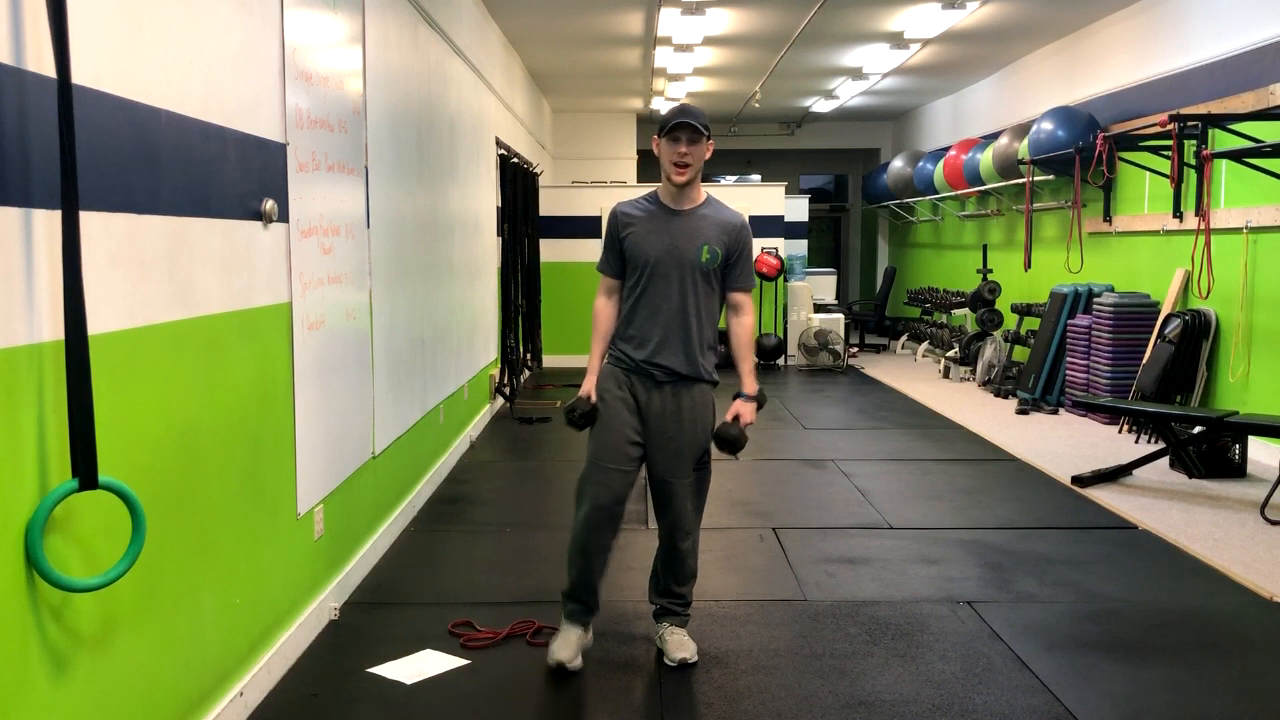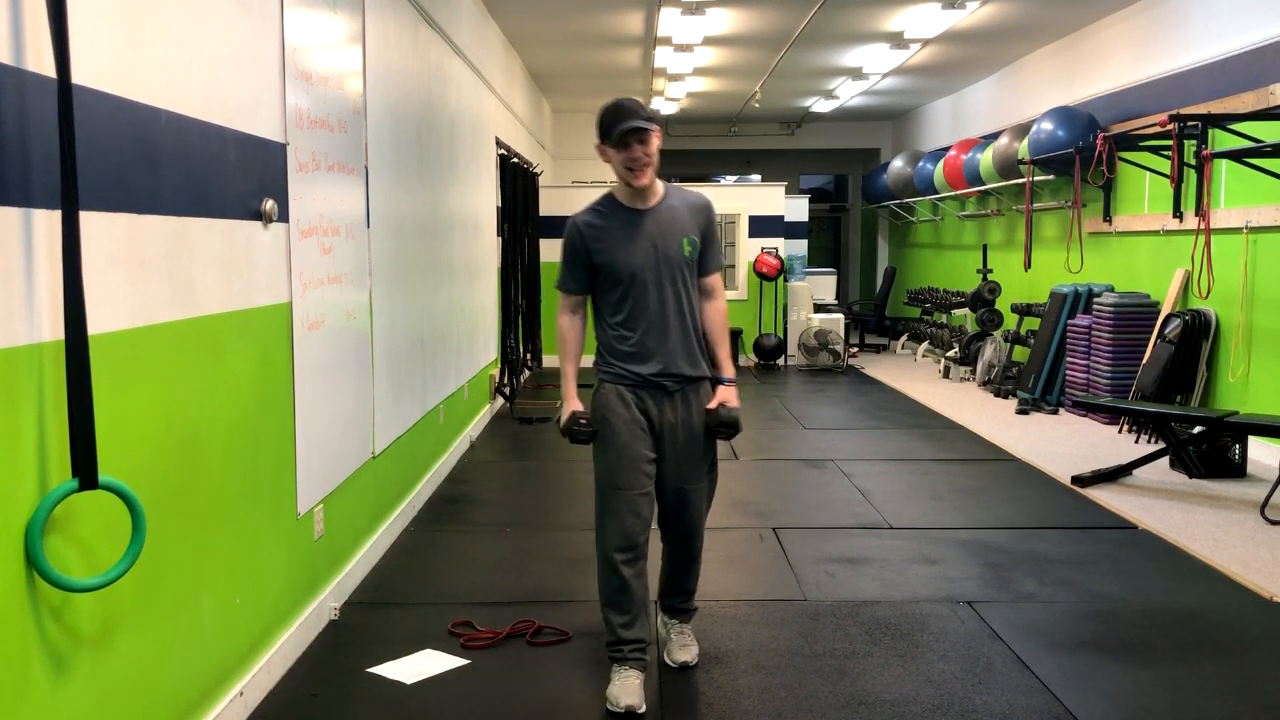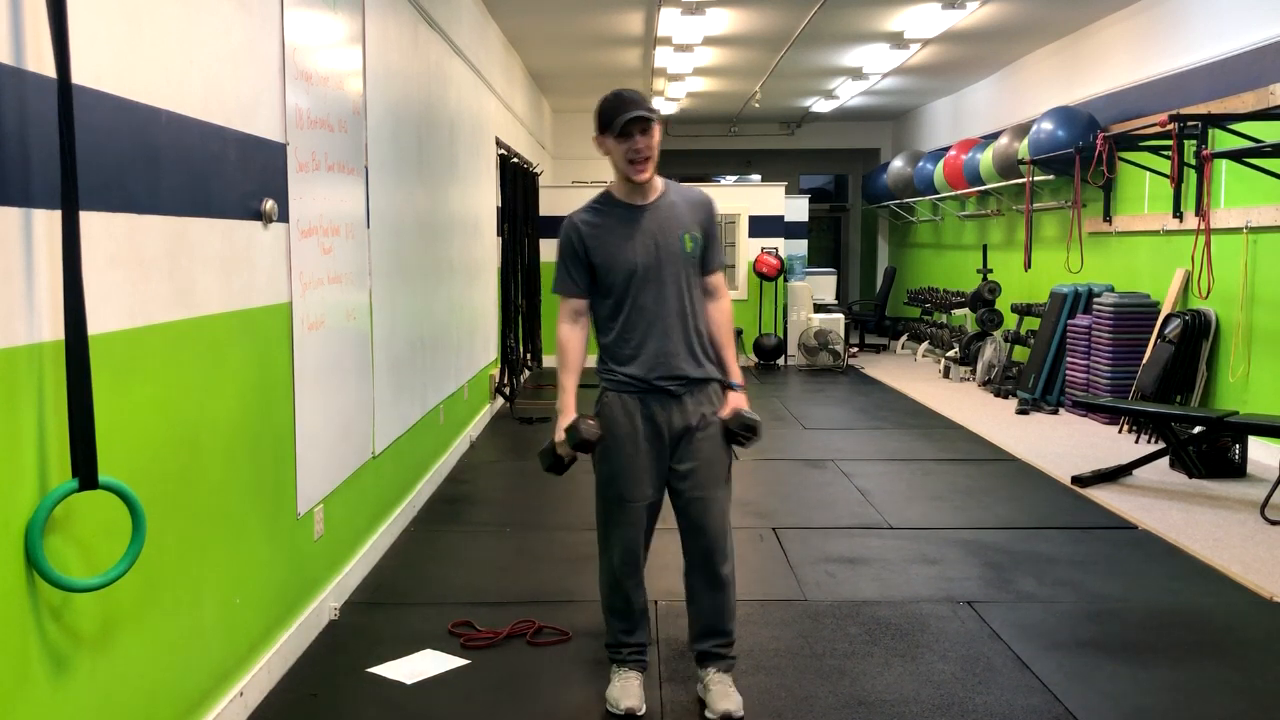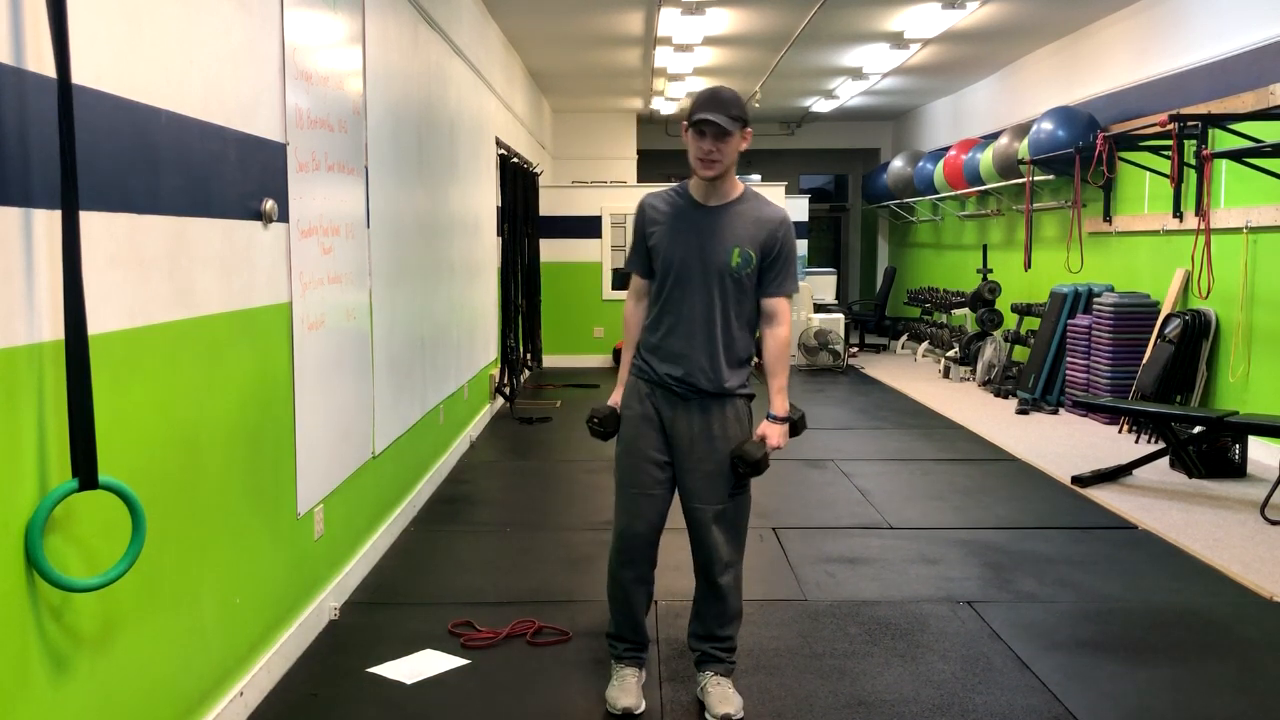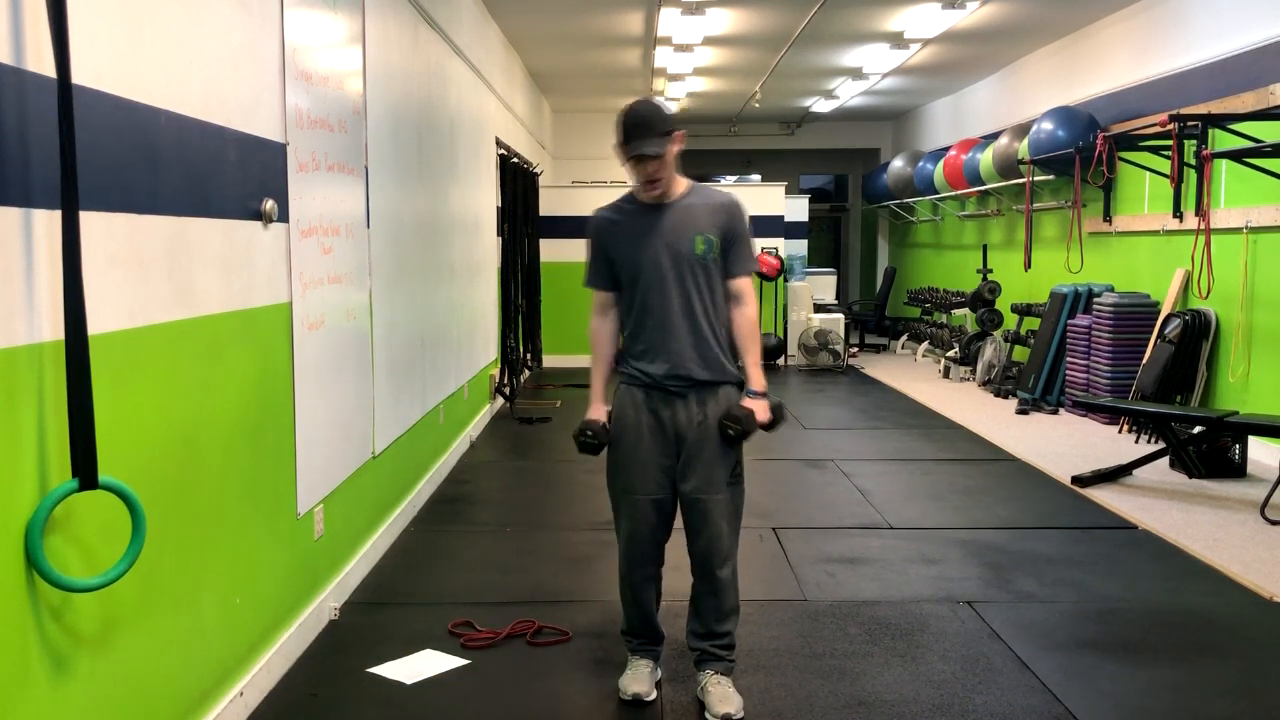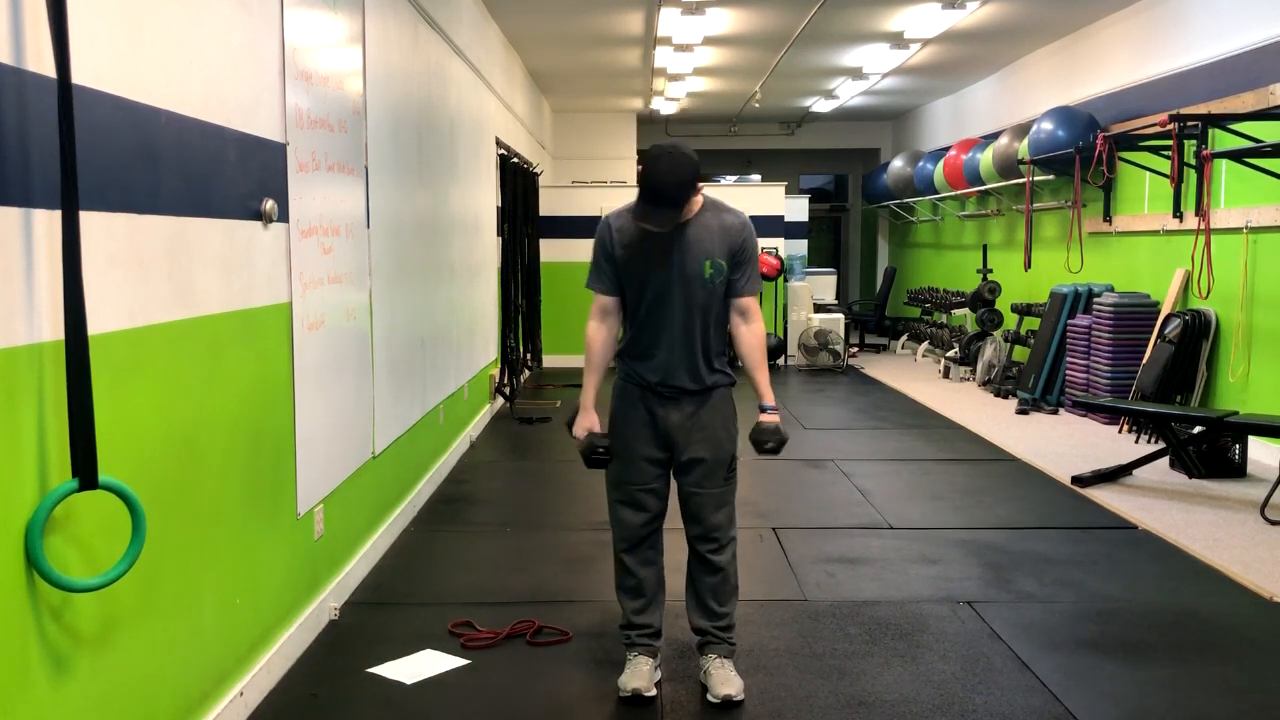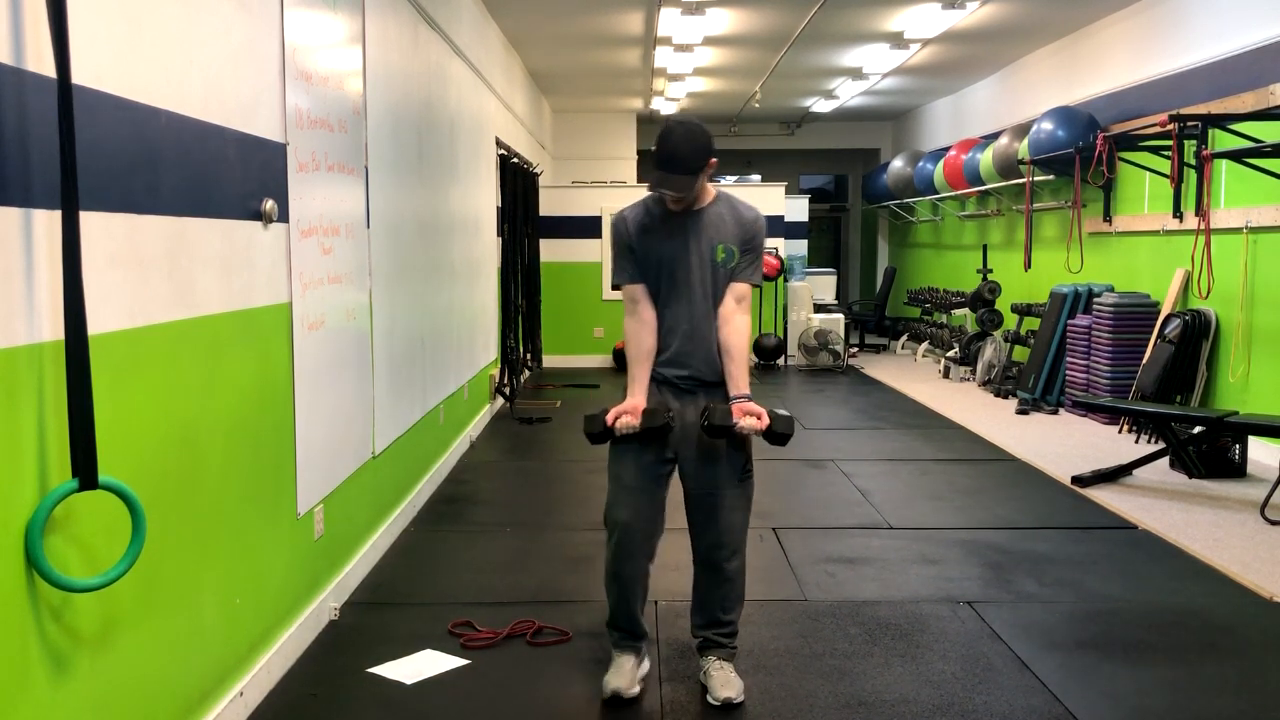
dt=0.7s
person 1, frame 1
left shoulder: (730, 227)
right shoulder: (626, 217)
left elbow: (740, 311)
right elbow: (608, 297)
left wrist: (747, 392)
right wrist: (592, 371)
left hip: (688, 388)
right hip: (623, 380)
left knee: (681, 517)
right knee: (599, 503)
left ankle: (671, 617)
right ankle: (577, 616)
person 1, frame 2
left shoulder: (695, 209)
right shoulder: (588, 227)
left elbow: (711, 297)
right elbow: (572, 311)
left wrist: (725, 378)
right wrist: (570, 393)
left hip: (690, 390)
right hip: (622, 394)
left knee: (686, 518)
right knee: (623, 531)
left ankle: (676, 615)
right ankle: (627, 657)
person 1, frame 3
left shoulder: (696, 207)
right shoulder: (584, 227)
left elbow: (714, 297)
right elbow: (572, 318)
left wrist: (734, 383)
right wrist: (566, 410)
left hip: (699, 396)
right hip: (626, 403)
left knee: (711, 538)
right knee: (624, 541)
left ankle: (715, 665)
right ankle: (627, 660)
person 1, frame 4
left shoulder: (769, 225)
right shoulder: (655, 210)
left elbow: (776, 322)
right elbow: (639, 298)
left wrist: (777, 411)
right wrist: (622, 382)
left hip: (721, 405)
right hip: (649, 397)
left knee: (718, 547)
right knee: (632, 535)
left ankle: (714, 665)
right ankle: (628, 658)
person 1, frame 5
left shoulder: (721, 210)
right shoulder: (608, 223)
left elbow: (741, 301)
right elbow: (605, 314)
left wrist: (755, 389)
right wrist: (597, 398)
left hip: (712, 397)
right hip: (639, 400)
left knee: (714, 541)
right knee: (639, 538)
left ankle: (715, 665)
right ankle: (643, 652)
person 1, frame 6
left shoulder: (733, 229)
right shoulder: (616, 229)
left elbow: (745, 318)
right elbow: (604, 318)
left wrist: (767, 401)
right wrist: (587, 405)
left hip: (706, 399)
right hip: (636, 398)
left knee: (711, 530)
right knee: (635, 529)
left ankle: (716, 648)
right ankle: (642, 647)
person 1, frame 7
left shoulder: (744, 222)
right shoulder: (631, 223)
left elbow: (735, 311)
right elbow: (639, 314)
left wrist: (740, 397)
right wrist: (636, 396)
left hip: (714, 396)
right hip: (653, 392)
left knee: (721, 538)
right knee: (627, 527)
left ankle: (716, 652)
right ankle: (628, 647)
